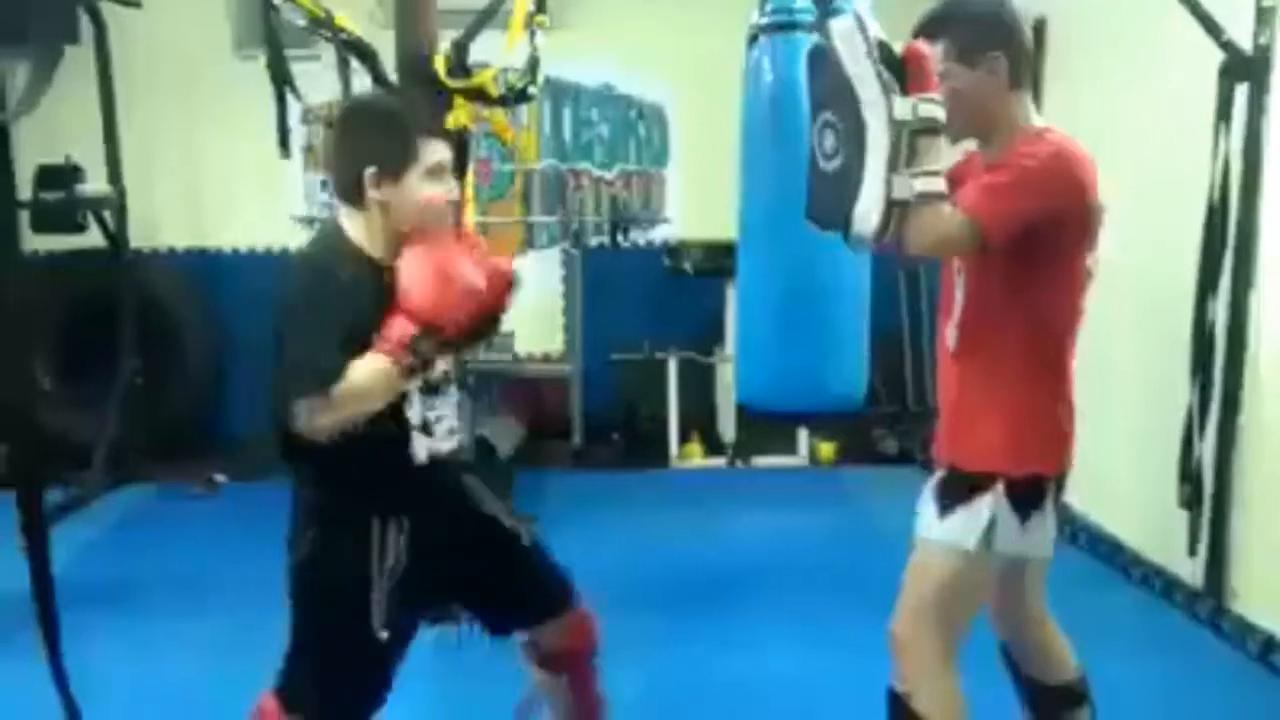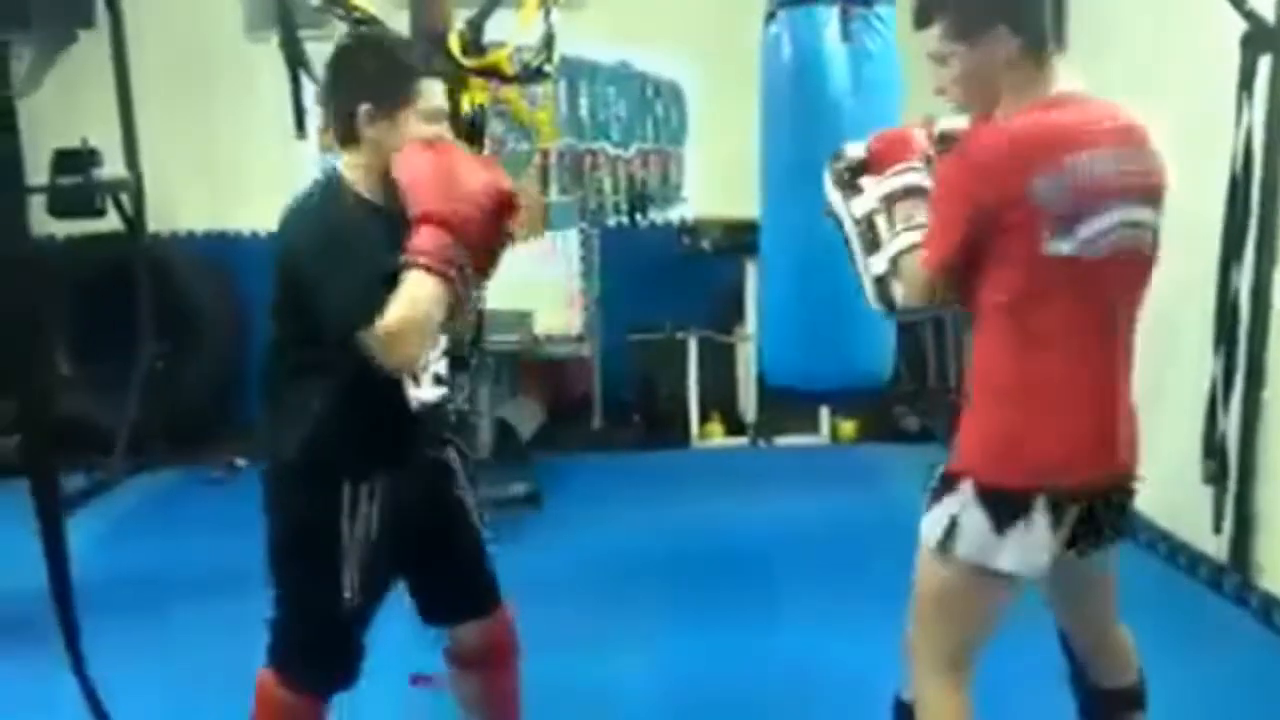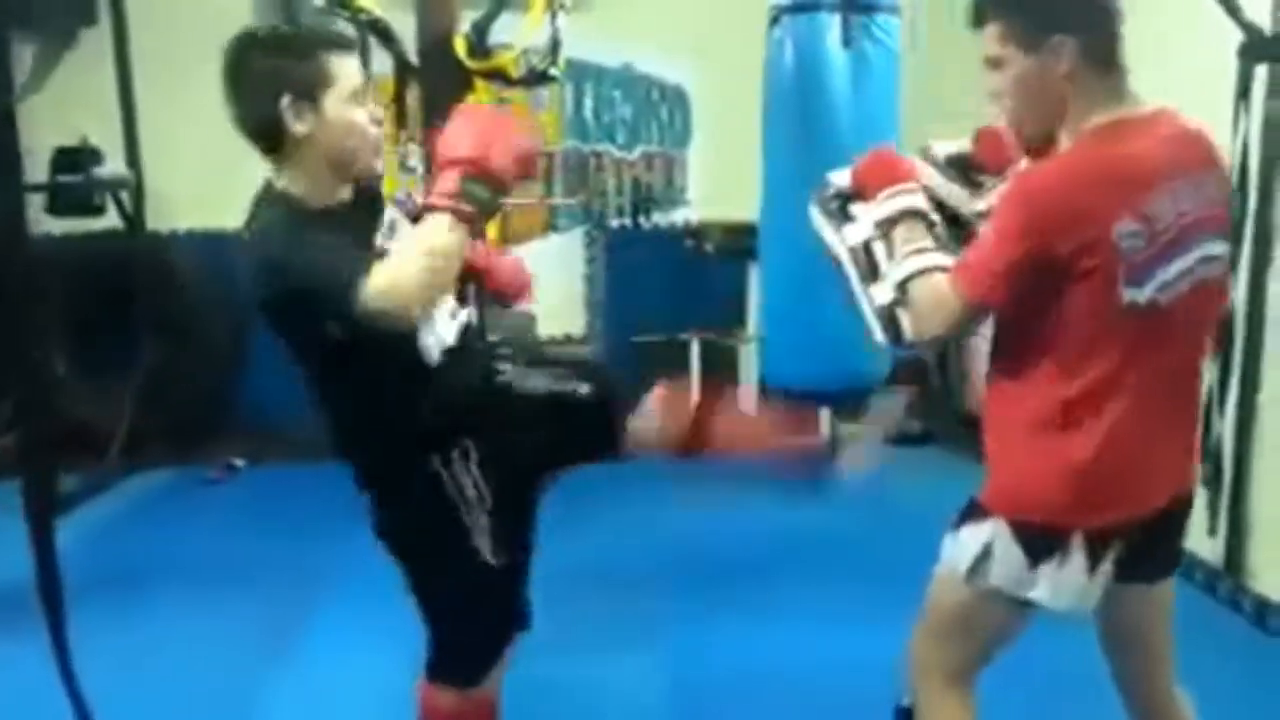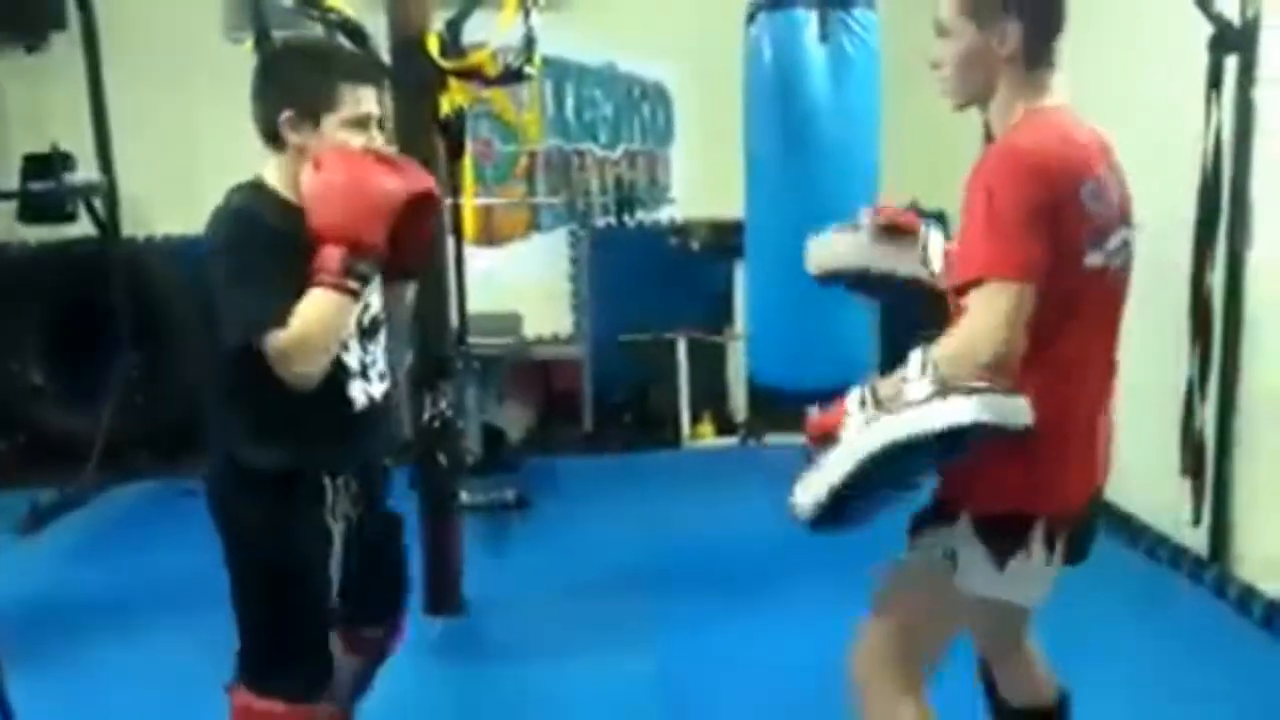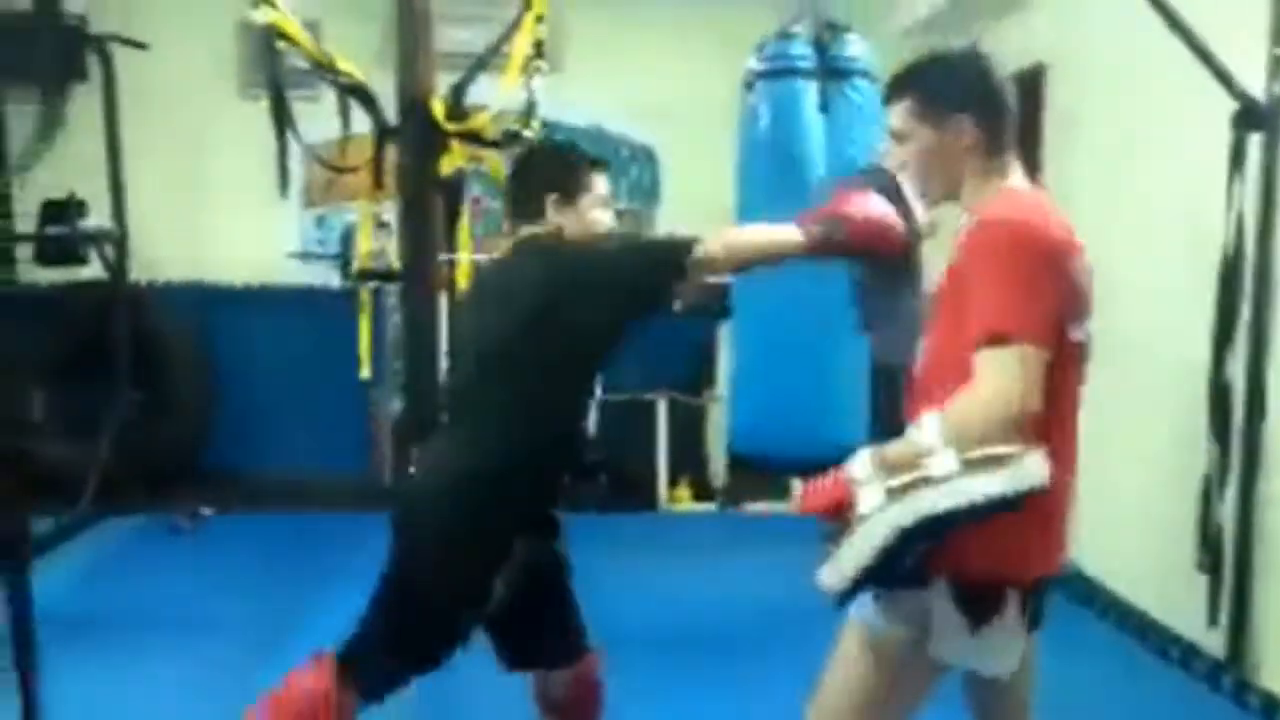
dt=1s
person 1, frame 1
left shoulder: (1047, 165)
right shoulder: (985, 168)
left elbow: (929, 239)
right elbow: (889, 231)
left hip: (1006, 448)
right hip: (989, 437)
left knee: (917, 637)
right knee: (1017, 618)
person 1, frame 2
left shoulder: (988, 154)
right shoulder: (1134, 145)
left elbow: (918, 291)
left hip: (1013, 454)
right hip: (1105, 442)
left knee: (934, 658)
right knee: (1093, 624)
person 1, frame 3
left shoulder: (1057, 189)
right shoulder: (1200, 159)
left elbow: (936, 317)
left wrist: (900, 203)
left hip: (1051, 493)
right hip: (1158, 482)
person 1, frame 4
left shoulder: (1018, 161)
right shoulder: (1084, 149)
left elbow: (990, 346)
left wrist: (877, 398)
right wrist: (931, 253)
left hip: (1011, 477)
right hip: (1059, 462)
right knee: (1002, 641)
person 1, frame 5
left shoulder: (1002, 236)
right shoulder: (1049, 233)
left elbow: (1006, 400)
left wrist: (872, 469)
left hip: (965, 549)
right hip: (1025, 543)
person 2, frame 1
left shoulder: (409, 261)
right shoulder: (324, 281)
right elbow: (319, 416)
right wrist: (408, 335)
left hip: (443, 492)
right hip: (361, 522)
left knee: (564, 628)
person 2, frame 2
left shoulder: (399, 204)
right shoulder: (323, 225)
left elbow: (444, 311)
right elbow: (395, 344)
left wrist: (473, 239)
right wrist: (440, 236)
left hip: (420, 461)
right hip: (337, 482)
left knee: (484, 630)
right knee: (311, 662)
person 2, frame 3
left shoulder: (358, 193)
right shoulder: (284, 248)
right elbow: (398, 300)
left wrist: (468, 261)
right wrist: (459, 188)
left hip: (484, 386)
right hip: (427, 453)
left knee: (634, 417)
right knee: (470, 638)
person 2, frame 4
left shoulder: (333, 208)
right shoulder: (246, 228)
left elbow: (376, 323)
right elbow: (297, 359)
left wrist: (398, 246)
right wrist: (349, 252)
left hip: (350, 468)
right hip: (281, 490)
left knee: (376, 619)
person 2, frame 5
left shoulder: (524, 277)
right shoulder: (570, 269)
right elbow: (710, 253)
right wrist: (816, 236)
left hip: (508, 517)
right hip: (468, 520)
